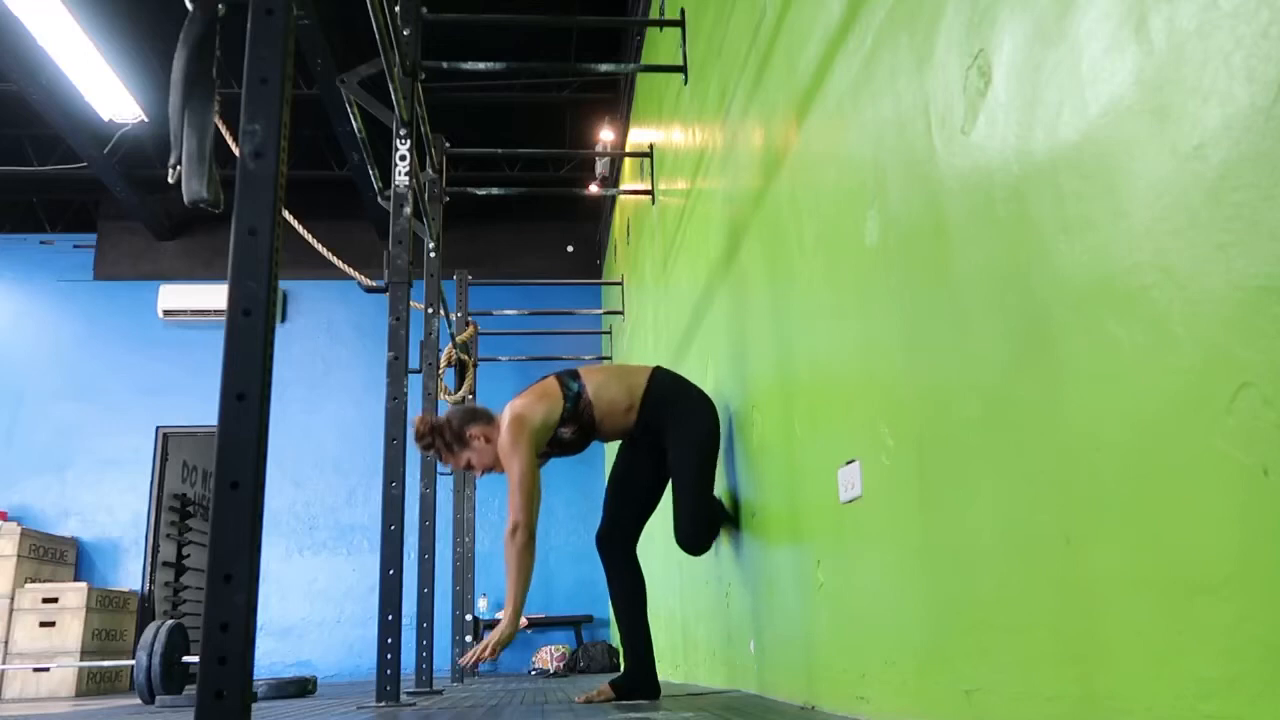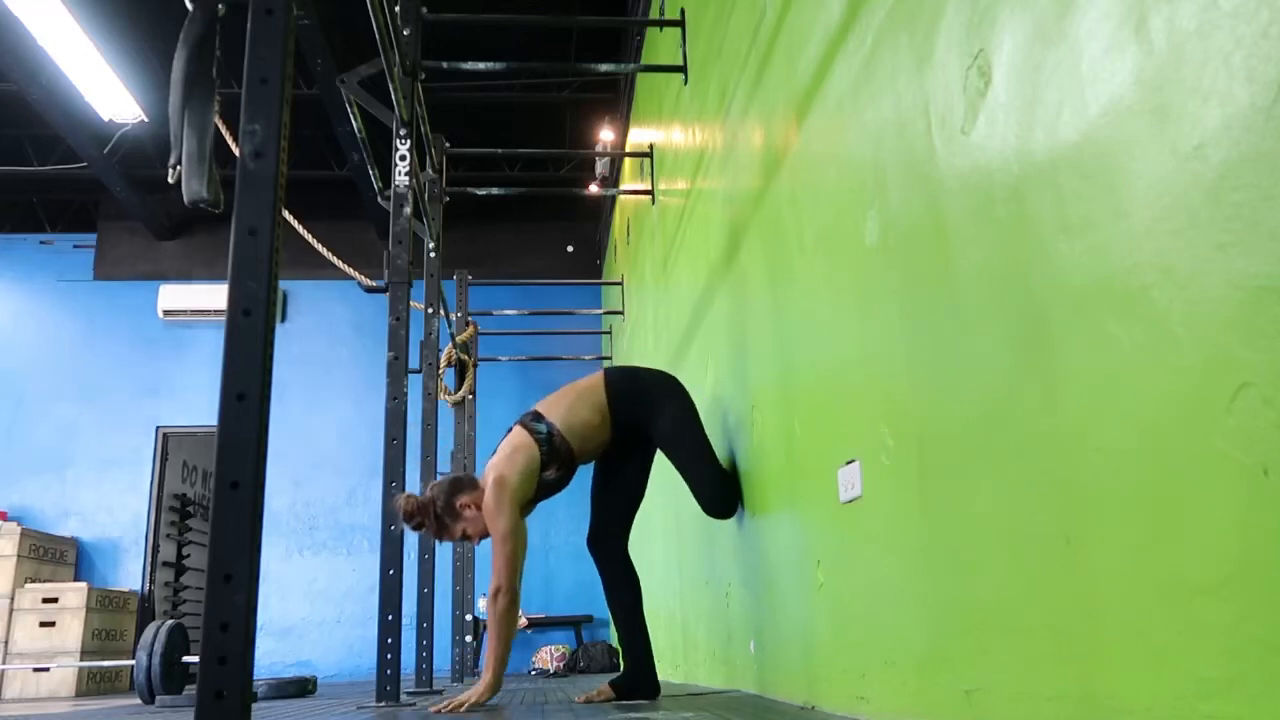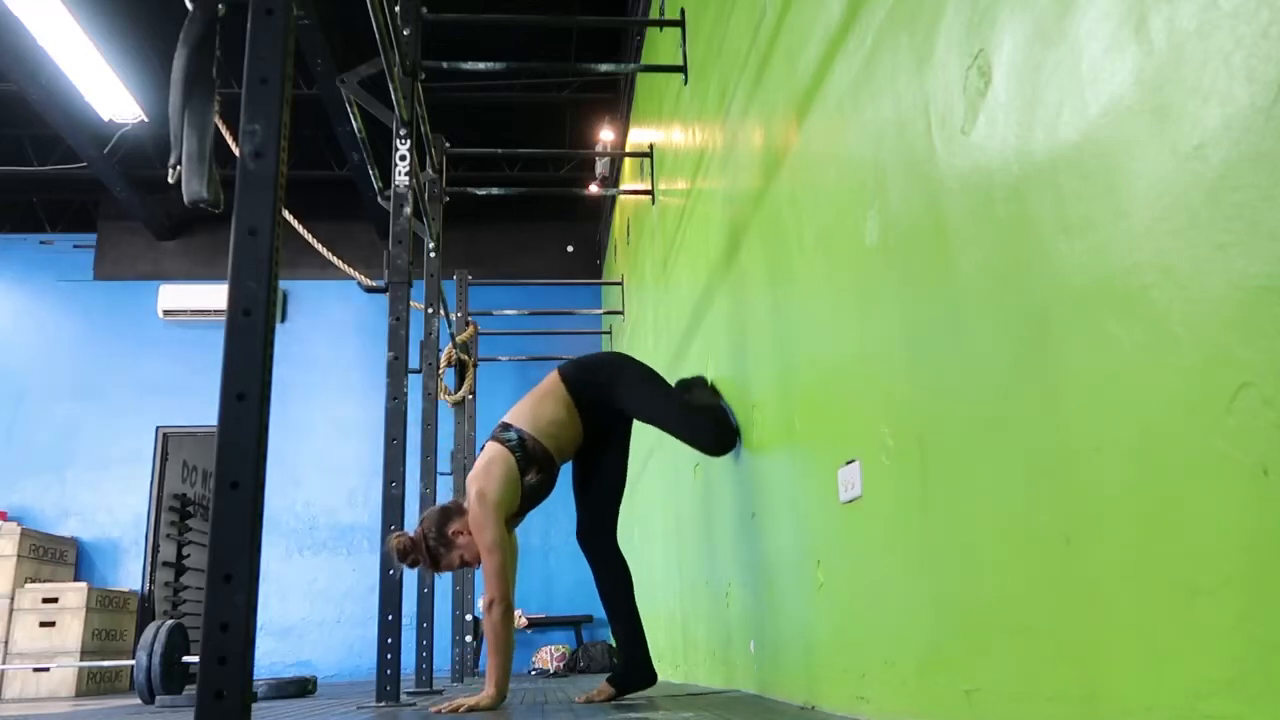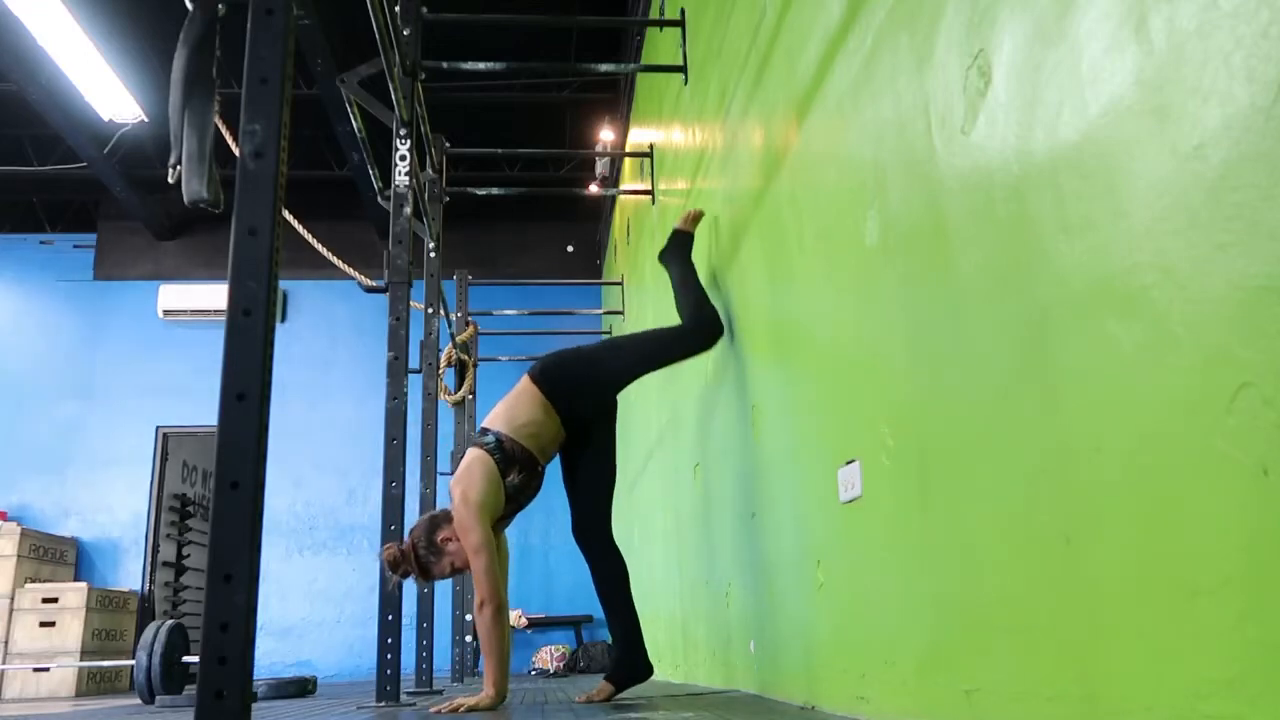
dt=0.4s
person 1, frame 1
left shoulder: (515, 427)
right shoulder: (518, 427)
left elbow: (520, 528)
right elbow: (521, 527)
left wrist: (509, 619)
right wrist: (510, 616)
left hip: (680, 410)
right hip: (651, 425)
left knee: (691, 536)
right knee: (614, 541)
left ankle: (711, 514)
right ankle: (639, 675)
person 1, frame 2
left shoulder: (500, 486)
right shoulder: (499, 483)
left elbow: (503, 590)
right elbow: (506, 589)
left wrist: (489, 683)
right wrist: (490, 680)
left hip: (649, 399)
right hip: (624, 422)
left knee: (718, 503)
right knee: (606, 544)
right ankle: (639, 675)
person 1, frame 3
left shoulder: (483, 504)
right shoulder: (493, 508)
left elbow: (497, 603)
right elbow: (499, 603)
left wrist: (493, 691)
right wrist: (495, 689)
left hip: (603, 383)
right hip: (592, 405)
left knee: (715, 440)
right knee: (596, 538)
left ankle: (695, 394)
right ankle: (634, 666)
person 1, frame 4
left shoulder: (469, 510)
right shoulder: (479, 515)
left elbow: (488, 604)
right elbow: (494, 604)
left wrist: (492, 692)
right wrist: (496, 688)
left hip: (573, 383)
right hip: (574, 411)
left knee: (703, 332)
right knee: (592, 535)
left ankle: (677, 253)
right ankle: (629, 662)
